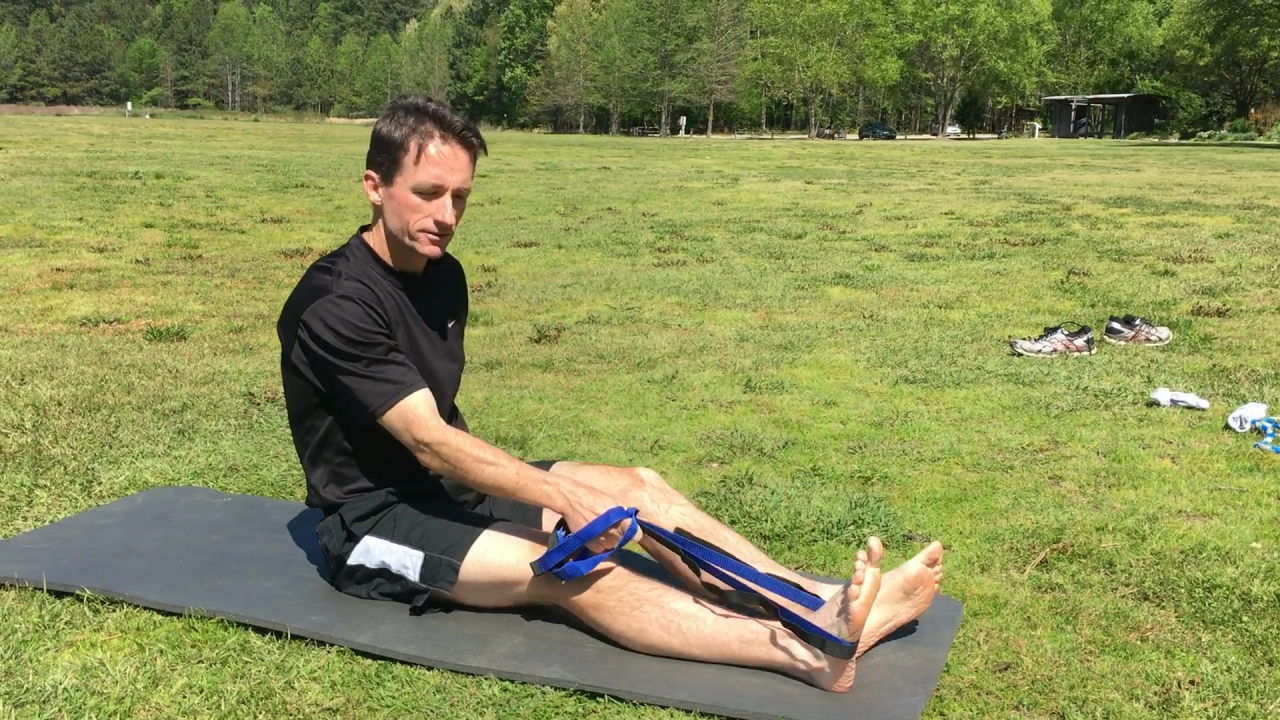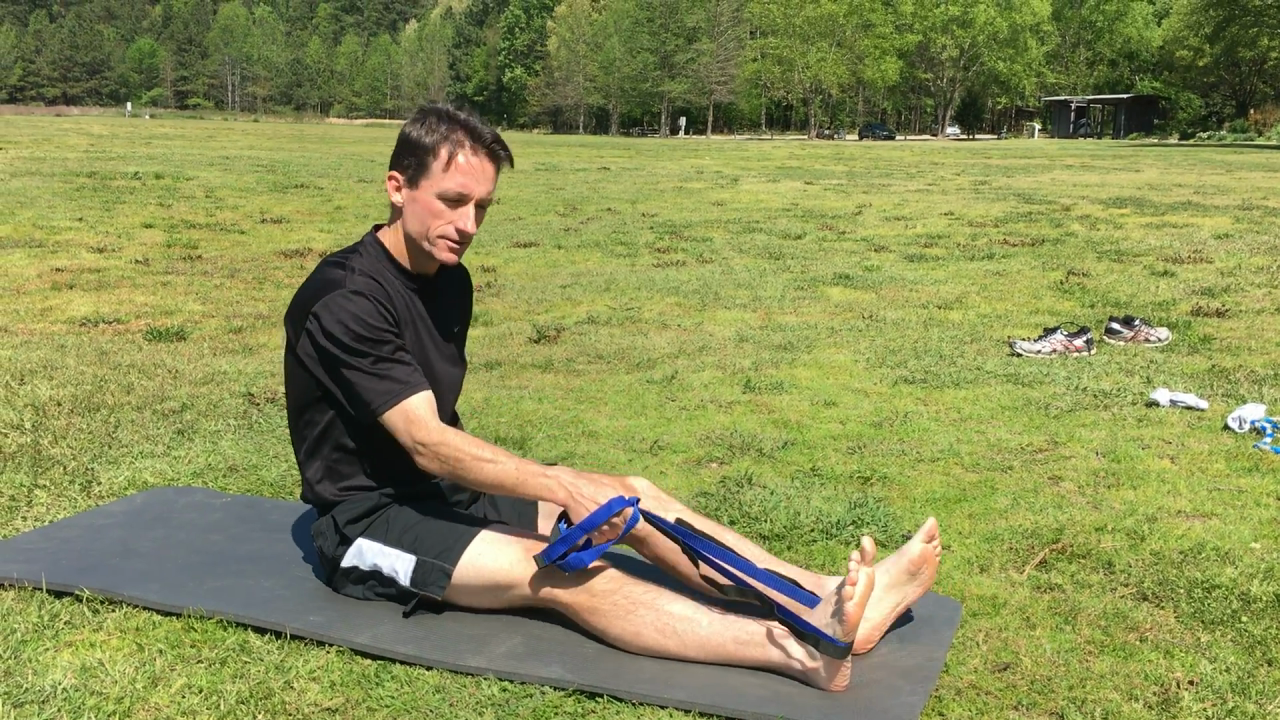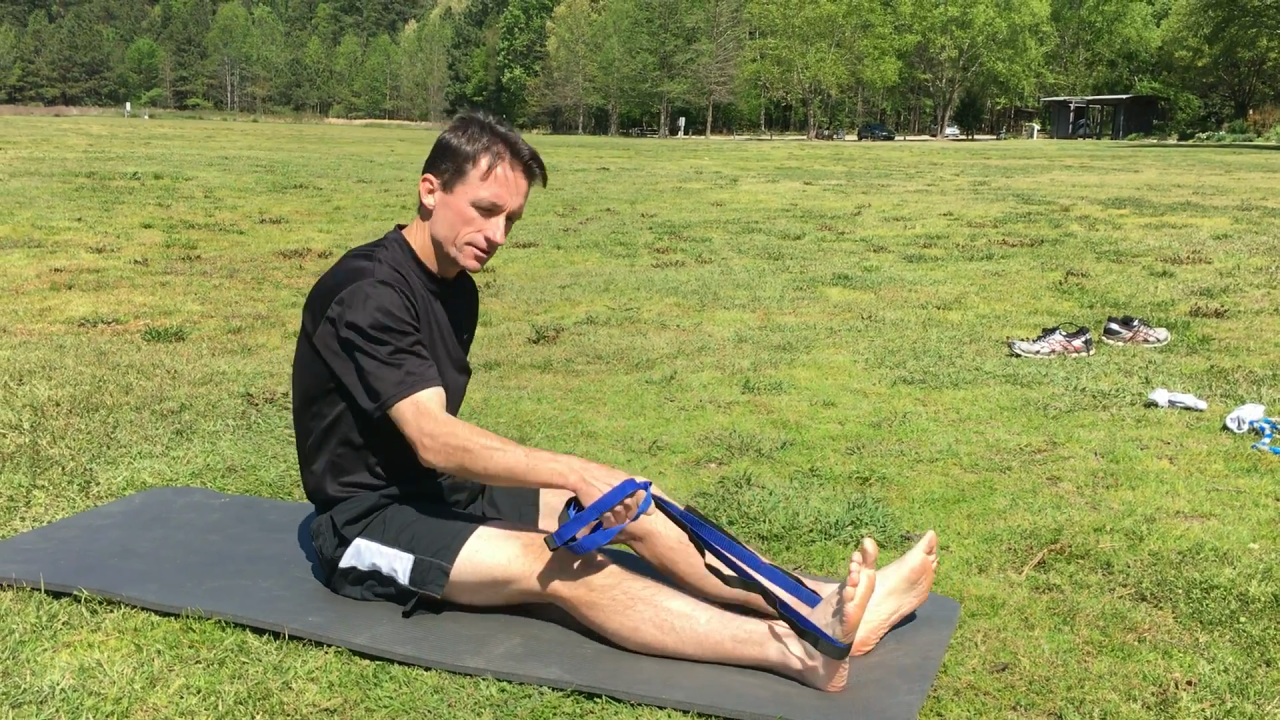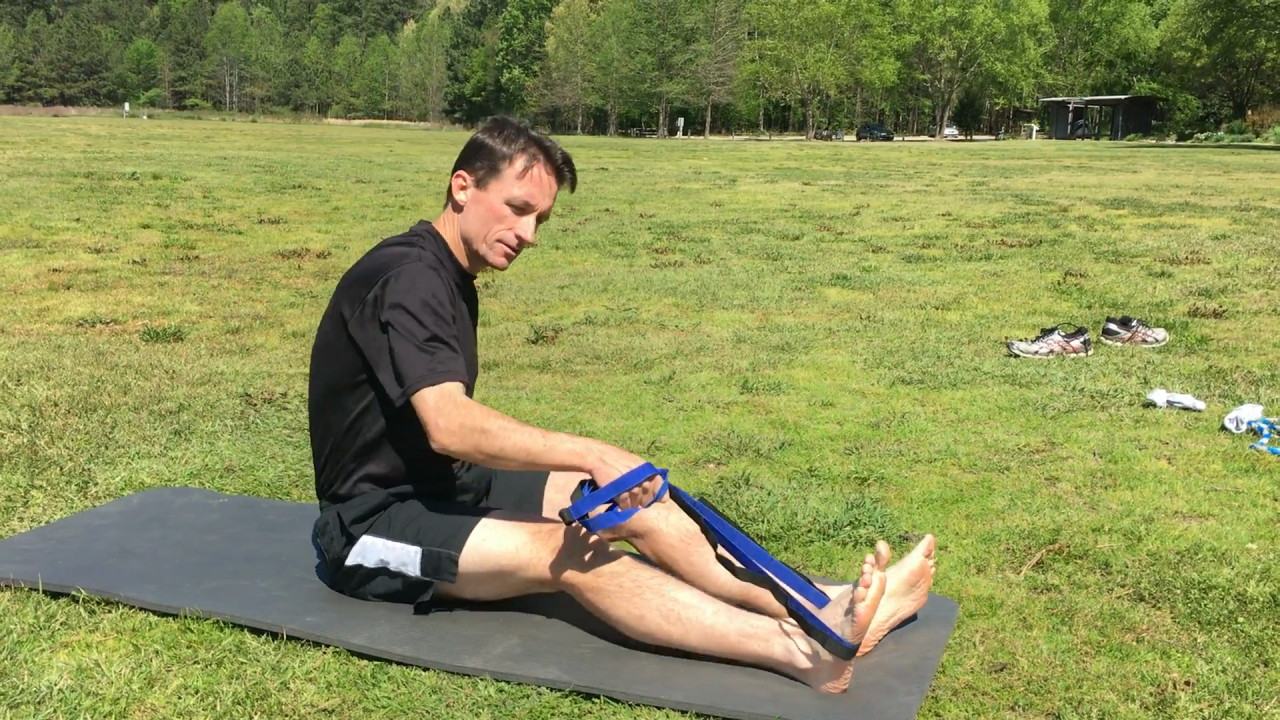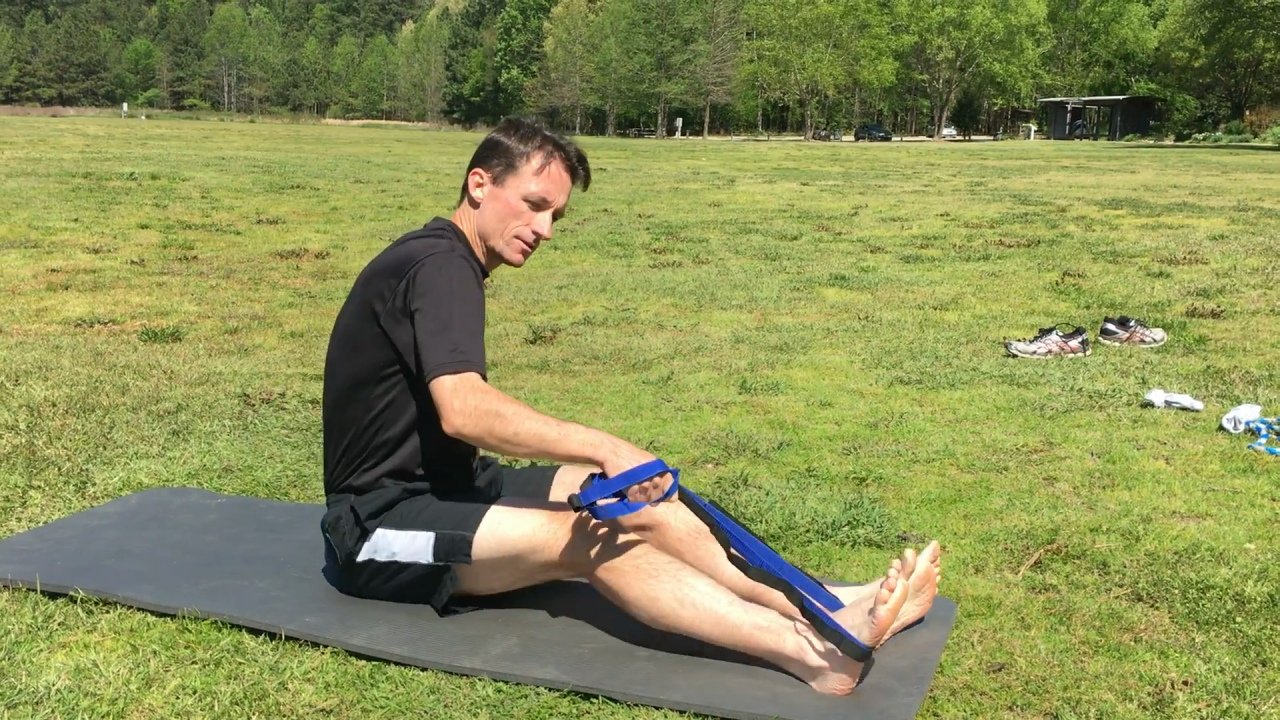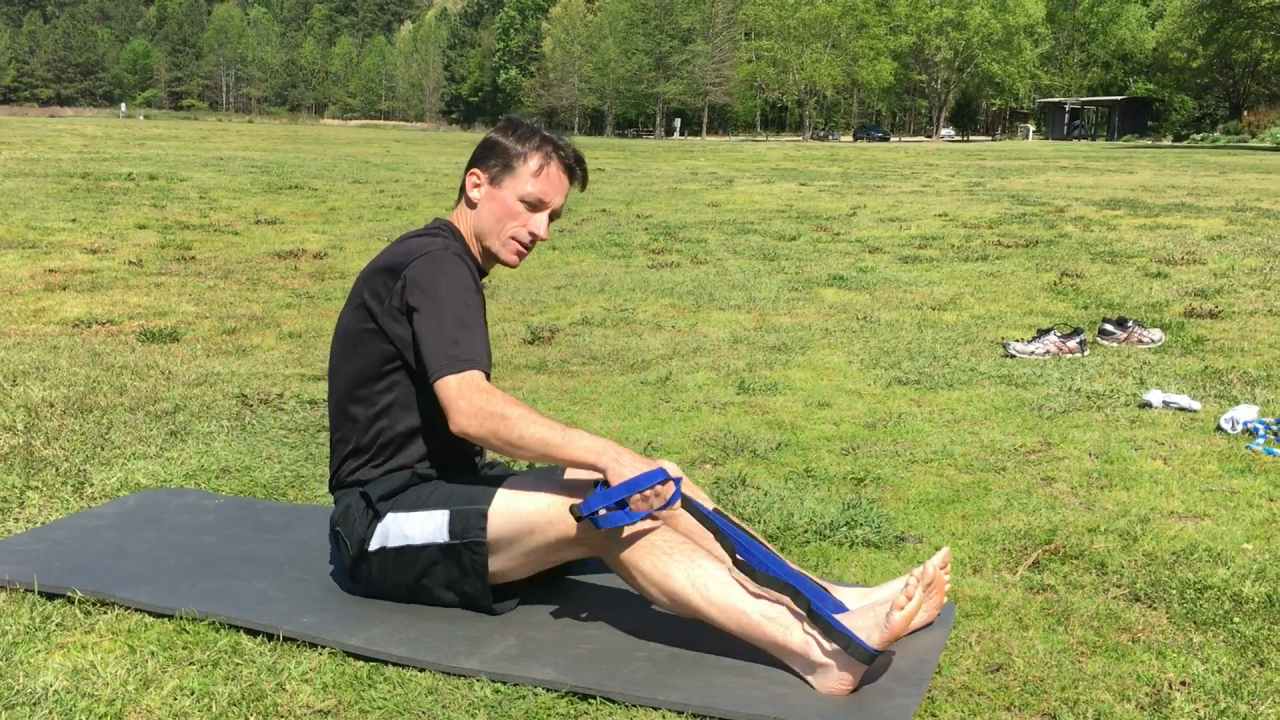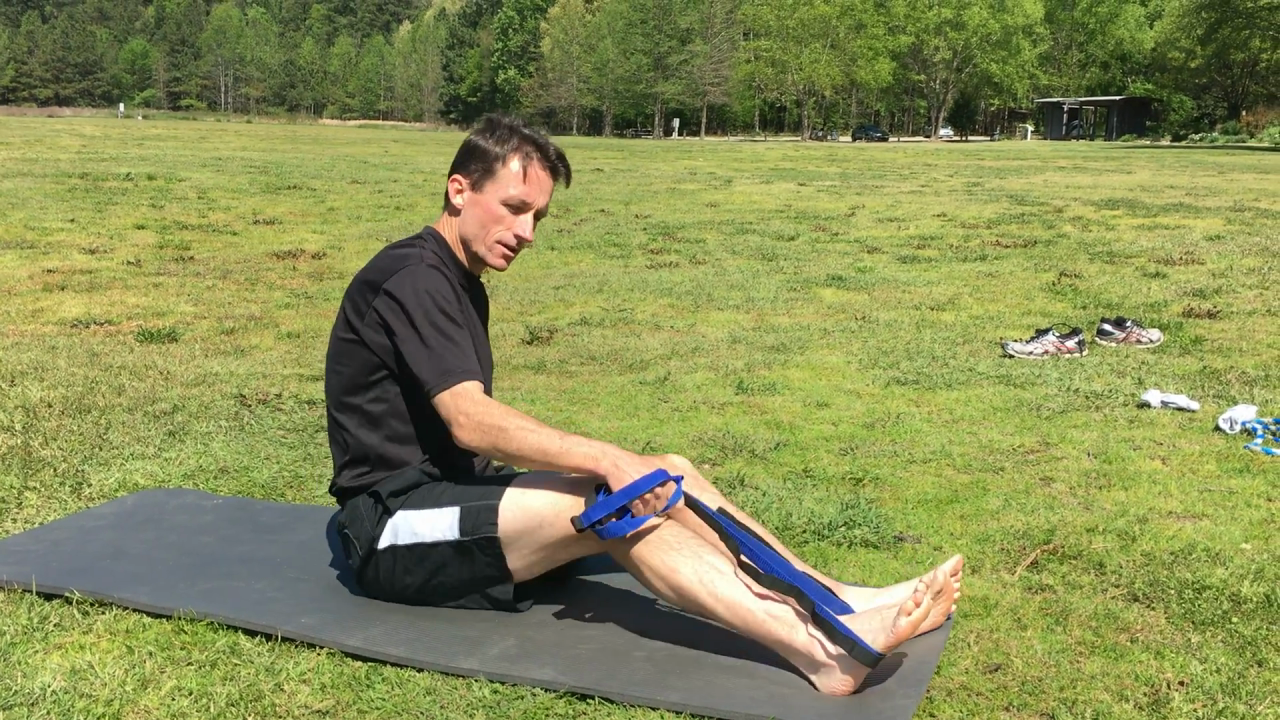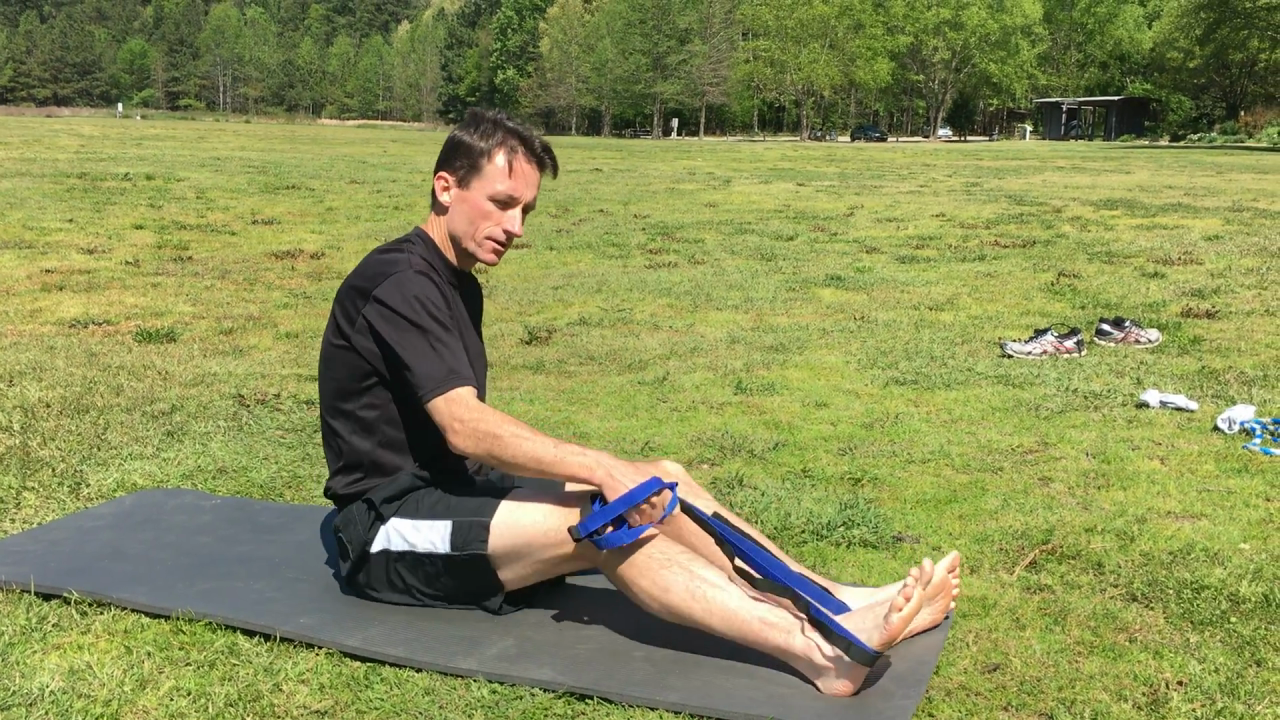
dt=0.1s
person 1, frame 1
left shoulder: (442, 275)
right shoulder: (336, 304)
right elbow: (428, 441)
right wrist: (561, 496)
left hip: (444, 487)
right hip: (373, 521)
left knee: (638, 486)
right knee: (567, 568)
left ankle: (822, 609)
right ankle: (804, 653)
person 1, frame 2
left shoulder: (450, 280)
right shoulder: (345, 300)
right elbow: (426, 443)
right wrist: (563, 489)
left hip: (440, 489)
right hip: (368, 524)
left knee: (632, 497)
right knee: (560, 571)
left ankle: (822, 604)
right ankle: (800, 652)
person 1, frame 3
left shoulder: (455, 289)
right shoulder: (372, 290)
right elbow: (432, 439)
right wrist: (574, 476)
left hip: (436, 491)
right hip: (366, 523)
left knee: (628, 508)
right knee: (559, 568)
left ankle: (816, 609)
right ankle: (795, 653)
person 1, frame 4
left shoulder: (452, 280)
right shoulder: (409, 275)
right elbow: (449, 428)
right wrist: (590, 454)
left hip: (441, 486)
right hip: (373, 522)
left knee: (632, 501)
right knee: (568, 553)
left ankle: (821, 611)
right ankle: (801, 651)
person 1, frame 5
left shoulder: (450, 271)
right shoulder: (438, 263)
right elbow: (462, 411)
right wrist: (602, 446)
left hip: (436, 491)
right hip: (377, 526)
left knee: (638, 495)
right knee: (586, 534)
left ankle: (826, 608)
right ankle: (809, 651)
person 1, frame 6
left shoulder: (446, 269)
right shoulder: (436, 263)
right elbow: (468, 411)
right wrist: (605, 455)
left hip: (441, 488)
right hip: (388, 520)
left knee: (654, 485)
left ankle: (832, 609)
right ankle: (815, 648)
person 1, frame 7
left shoulder: (460, 284)
right shoulder: (414, 278)
right elbow: (470, 421)
right wrist: (607, 459)
left hip: (447, 493)
right hip: (393, 523)
left knee: (669, 478)
right knee: (618, 507)
left ankle: (844, 609)
right ankle: (822, 648)
person 1, frame 8
left shoulder: (456, 284)
right shoulder: (403, 282)
right elbow: (464, 427)
right wrist: (603, 469)
left hip: (442, 497)
right hip: (387, 528)
left knee: (662, 483)
left ankle: (840, 609)
right ankle: (820, 651)
